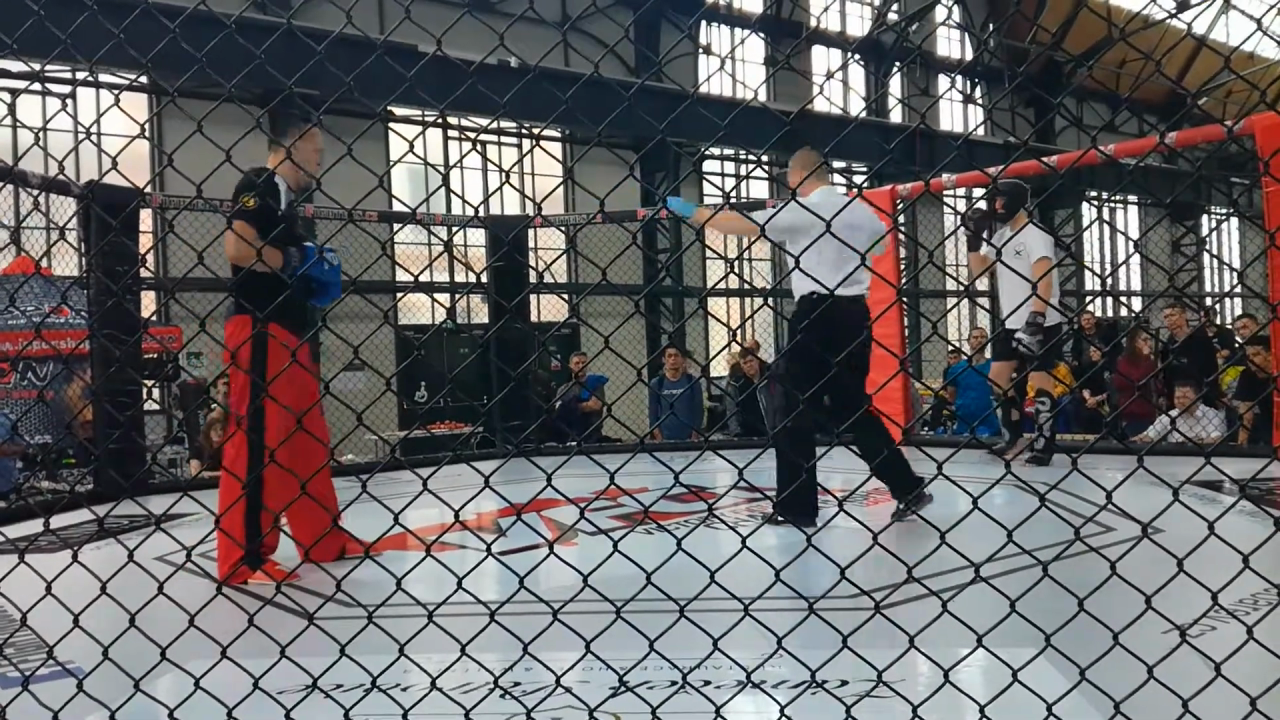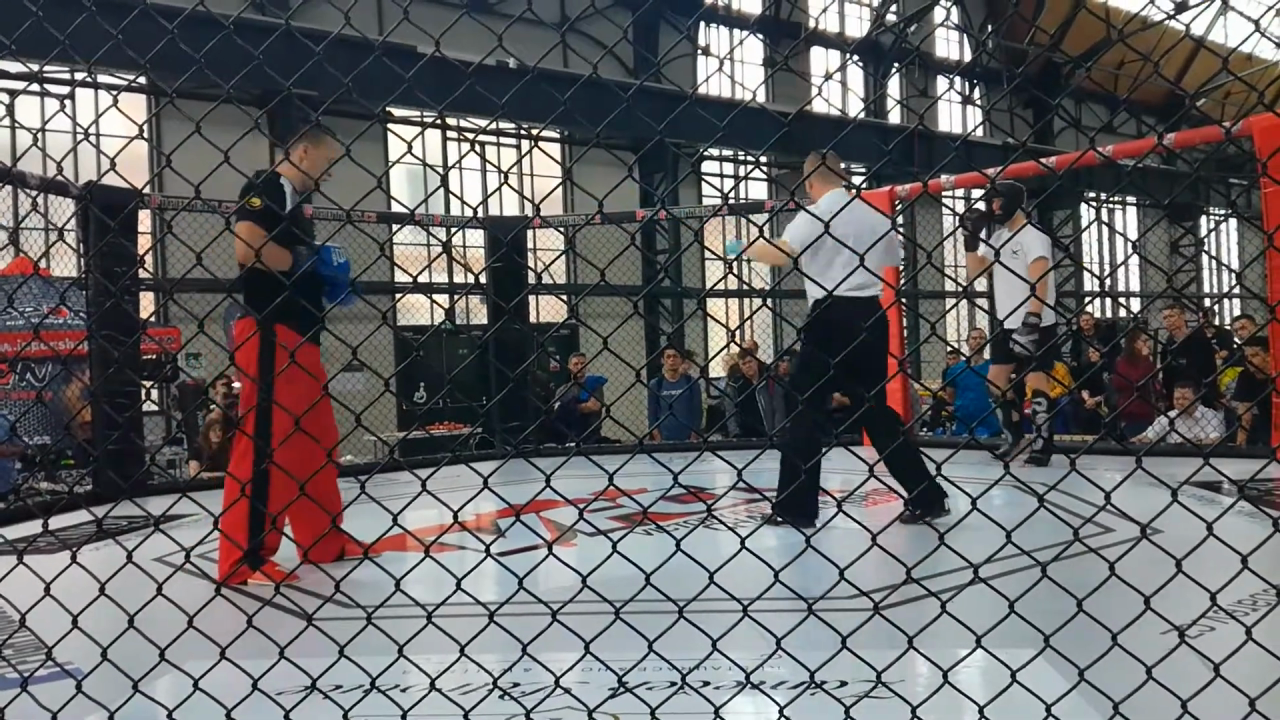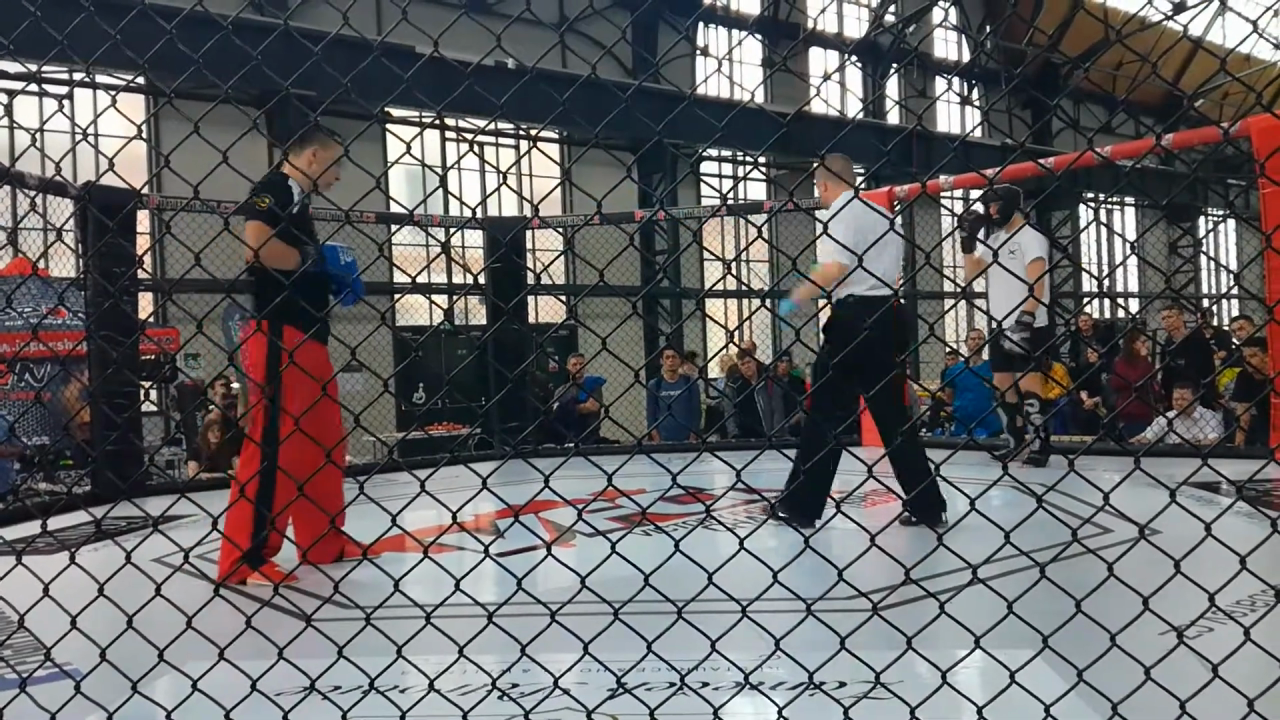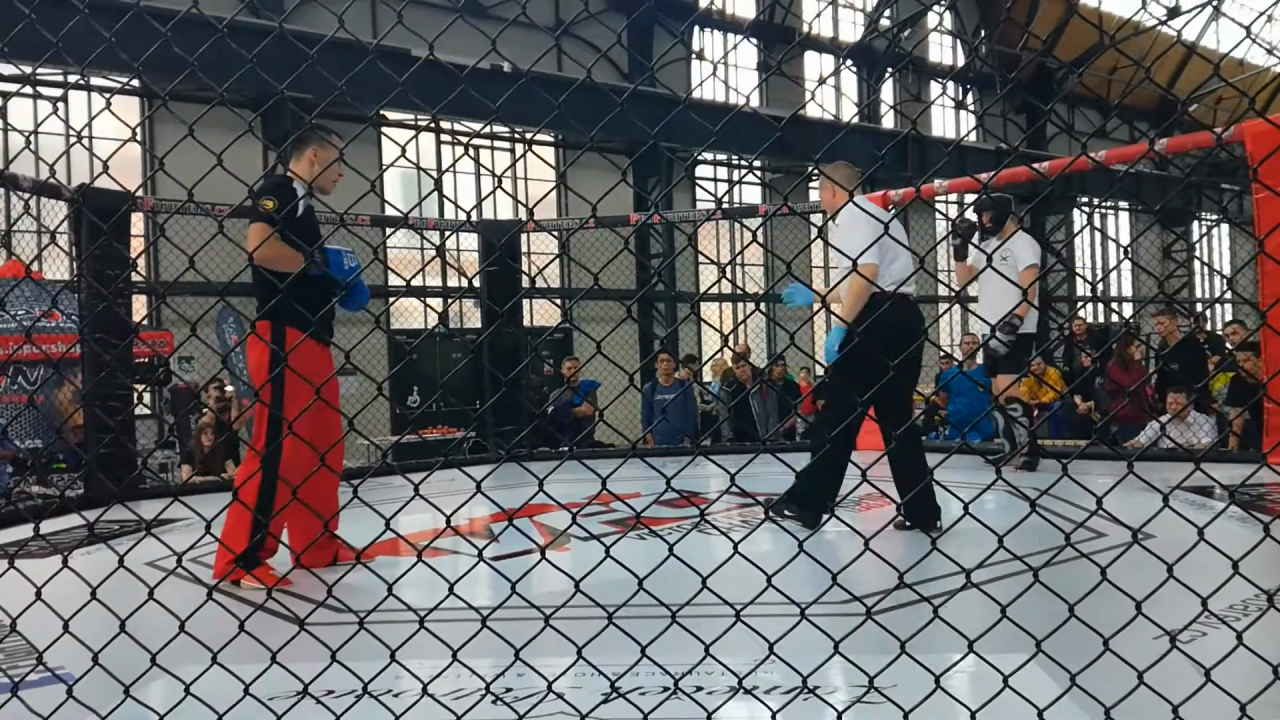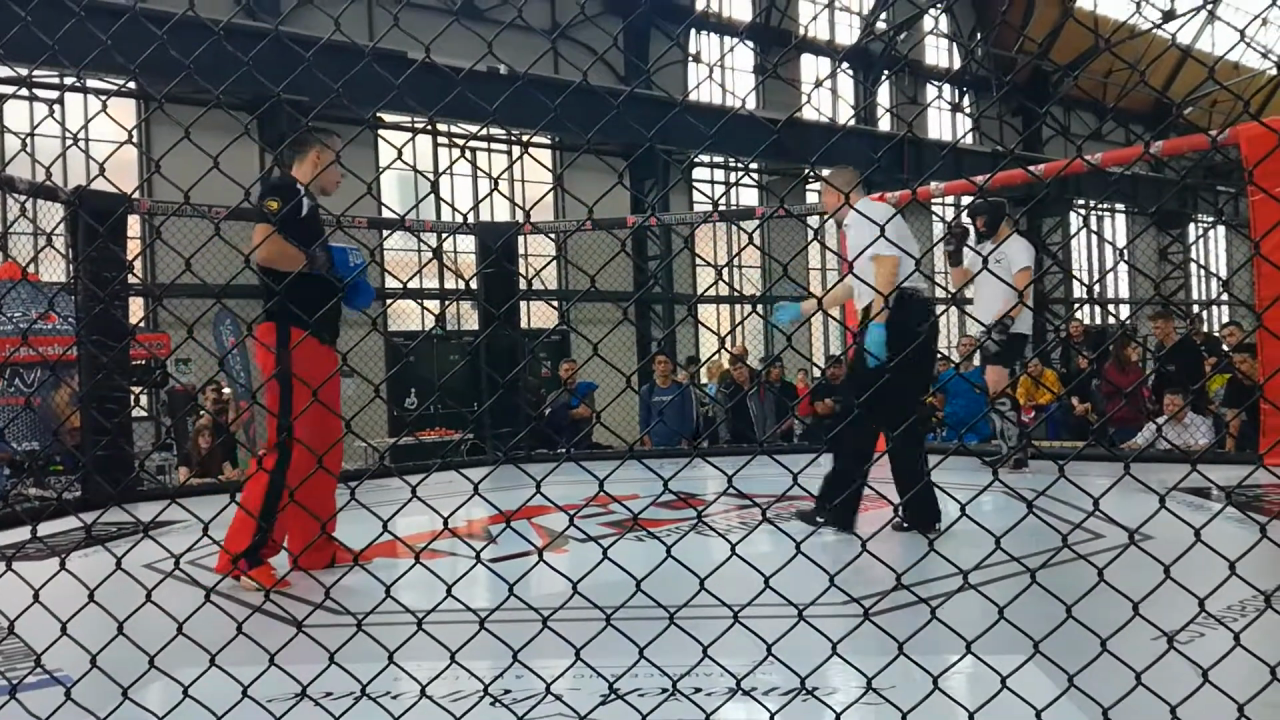
dt=0.1s
person 1, frame 1
left shoulder: (282, 195)
right shoulder: (258, 186)
right elbow: (238, 248)
left wrist: (314, 272)
right wrist: (299, 261)
left hip: (289, 335)
right hip: (261, 333)
left knee: (308, 437)
right knee: (258, 440)
left ankle: (322, 537)
right ankle: (243, 557)
person 1, frame 2
left shoulder: (292, 201)
right shoulder: (266, 187)
right elbow: (246, 248)
left wrist: (325, 278)
right wrist: (307, 262)
left hip: (297, 336)
right hip: (269, 335)
left knee: (316, 439)
right knee: (264, 442)
left ankle: (323, 539)
right ankle: (243, 560)
person 1, frame 3
left shoulder: (299, 201)
right shoulder: (274, 188)
right elbow: (257, 246)
left wrist: (338, 278)
right wrist: (316, 259)
left hip: (306, 336)
right hip: (279, 335)
left knee: (324, 440)
right knee: (274, 441)
left ankle: (324, 539)
right ankle: (245, 557)
person 1, frame 4
left shoulder: (302, 204)
right shoulder: (278, 190)
right elbow: (259, 249)
left wrist: (341, 282)
right wrist: (321, 262)
left hip: (309, 339)
right hip: (282, 338)
left knee: (322, 443)
right knee: (277, 445)
left ankle: (317, 543)
right ankle: (241, 558)
person 1, frame 5
left shoulder: (307, 205)
right shoulder: (282, 191)
right elbow: (265, 250)
left wrist: (346, 281)
right wrist: (326, 260)
left hip: (316, 338)
right hip: (288, 337)
left knee: (325, 443)
right knee: (290, 443)
left ankle: (314, 544)
right ankle: (246, 552)
person 2, frame 1
left shoulder: (801, 210)
right shoulder: (862, 211)
left elbow: (745, 225)
right elbow: (882, 240)
left wrist: (692, 211)
left hip: (817, 316)
right hip: (855, 314)
left knee: (798, 413)
right knee: (856, 407)
left ankle: (795, 506)
right ankle: (907, 488)
person 2, frame 2
left shoulder: (818, 214)
right shoulder: (873, 215)
left elbow: (779, 253)
right elbow: (889, 258)
left wrist: (741, 247)
left hip: (832, 318)
right hip: (871, 317)
left knee: (807, 413)
right knee: (876, 411)
left ankle: (795, 507)
right ankle: (926, 497)
person 2, frame 3
left shoulder: (841, 213)
right shoulder: (881, 214)
left elbow: (833, 272)
left wrist: (794, 297)
left hip: (861, 320)
right hip: (888, 316)
left knee: (825, 413)
right knee: (893, 414)
left ankle: (801, 506)
right ankle: (926, 506)
person 2, frame 4
left shoulder: (853, 217)
right shoulder: (881, 217)
left elbow: (864, 273)
left wrist: (840, 327)
right wrist: (819, 295)
left hip: (873, 322)
right hip: (903, 318)
left knee: (839, 414)
right knee: (898, 418)
left ankle: (807, 503)
right ankle: (921, 511)
person 2, frame 5
left shoulder: (870, 213)
right shoulder: (864, 226)
left elbow: (889, 264)
right elbow: (850, 286)
left wrist: (879, 323)
right wrist: (803, 308)
left hip: (895, 324)
right hip: (910, 323)
left knee: (862, 413)
right knee: (904, 418)
left ankle: (837, 507)
right ankle: (920, 513)
person 3, frame 1
left shoulder: (1035, 234)
right shoulder: (999, 235)
left elbow: (1043, 282)
right elbow: (977, 271)
left wrist: (1035, 321)
right wrist: (973, 236)
left hip: (1040, 323)
right hip: (1010, 322)
left knee: (1039, 380)
right knee: (998, 375)
left ankle: (1043, 446)
right ankle: (1012, 438)
person 3, frame 2
left shoulder: (1032, 235)
right shoulder: (997, 236)
left elbow: (1040, 282)
right elbow: (975, 272)
left wrist: (1031, 321)
right wrist: (971, 237)
left hip: (1036, 323)
right hip: (1007, 323)
left knee: (1035, 381)
right knee: (996, 378)
left ankle: (1041, 446)
right ankle: (1015, 439)
person 3, frame 3
left shoulder: (1029, 236)
right shoulder: (993, 239)
left elbow: (1037, 282)
right elbow: (972, 273)
left wrist: (1024, 321)
right wrist: (967, 239)
left hip: (1028, 325)
right hip: (1002, 325)
left knee: (1027, 382)
right knee: (1003, 385)
left ankle: (1039, 446)
right ankle: (1018, 443)
person 3, frame 4
left shoulder: (1022, 242)
right shoulder: (985, 246)
left elbow: (1029, 288)
right elbow: (964, 280)
left wrist: (1013, 324)
right wrist: (959, 246)
left hip: (1017, 330)
right hip: (994, 330)
left knee: (1009, 387)
right knee: (998, 392)
left ankle: (1029, 449)
right ankle: (1012, 448)
person 3, frame 5
left shoulder: (1017, 245)
right shoulder: (980, 249)
left elbow: (1022, 290)
right elbow: (959, 284)
left wrist: (1003, 323)
right wrist: (953, 251)
left hip: (1011, 330)
right hip: (989, 331)
left knee: (995, 382)
right knee: (996, 389)
left ankle: (1016, 446)
right ankle: (1009, 450)
